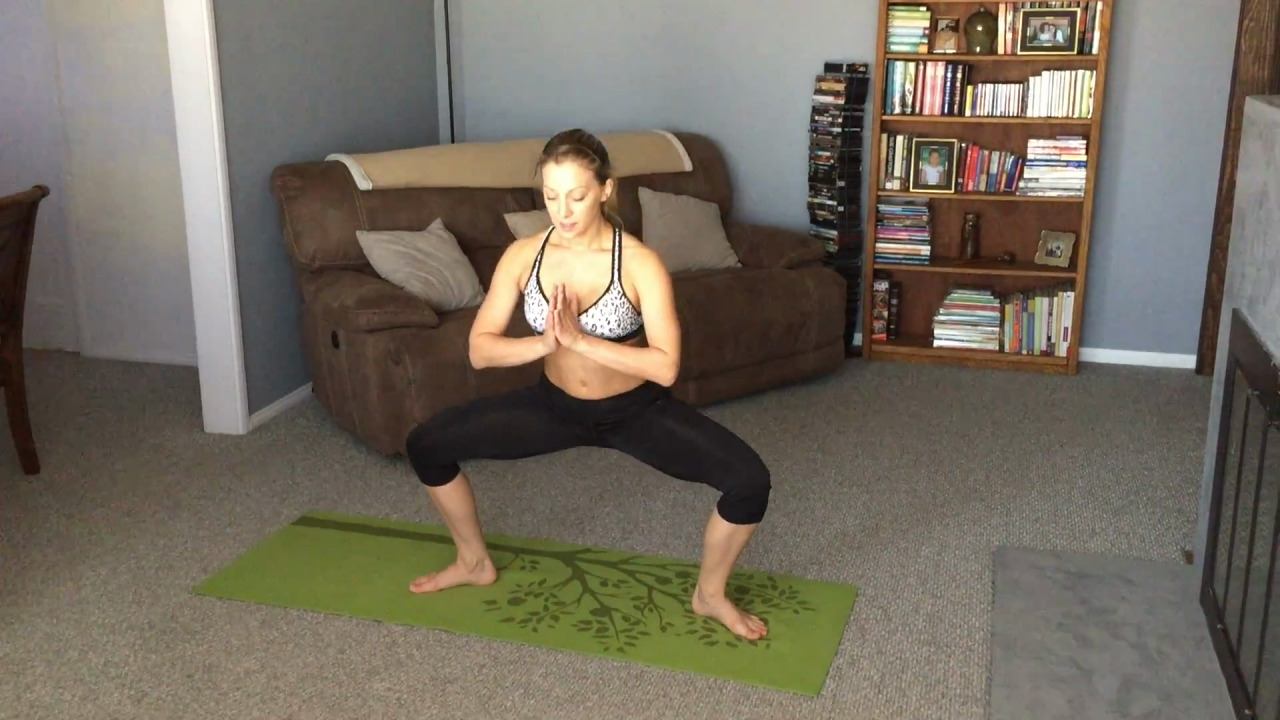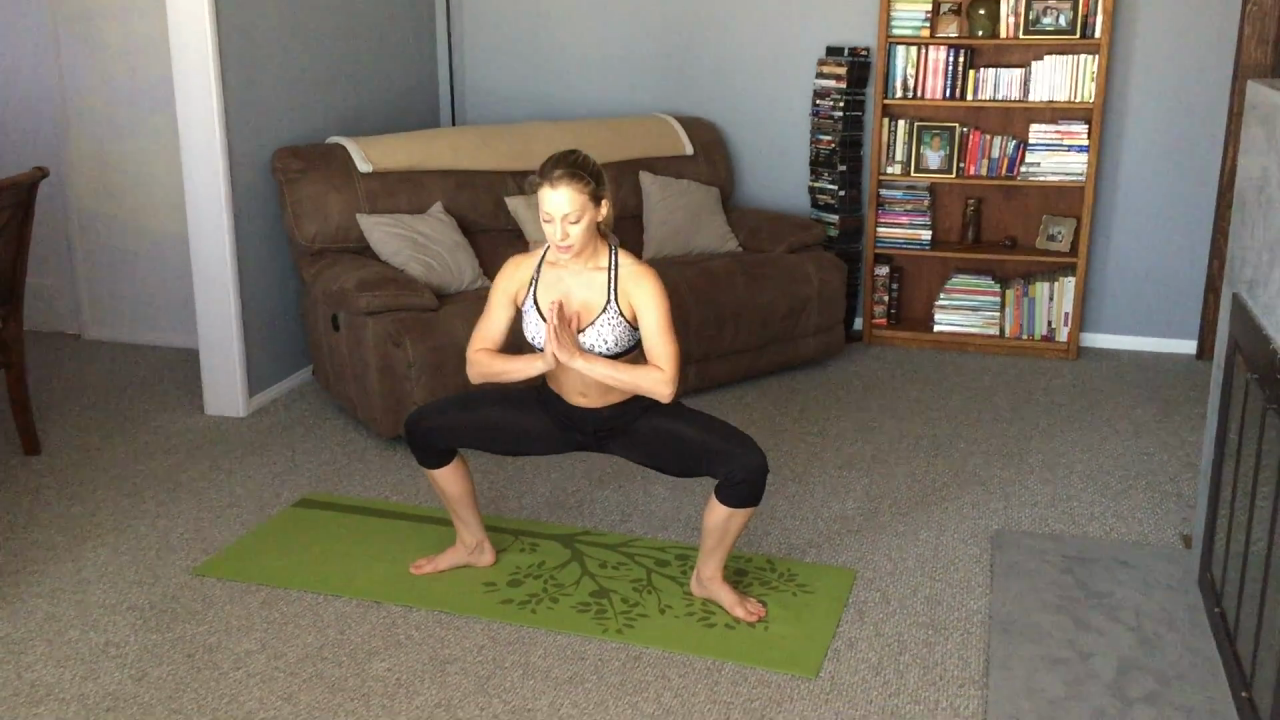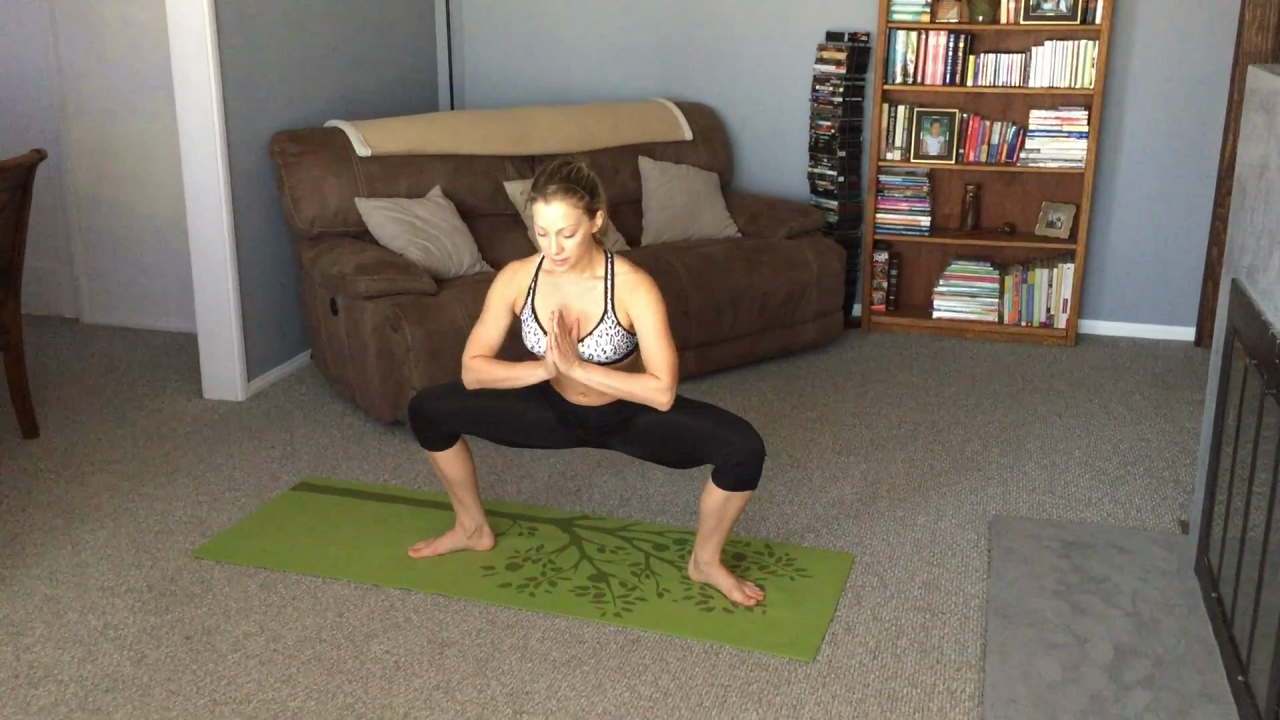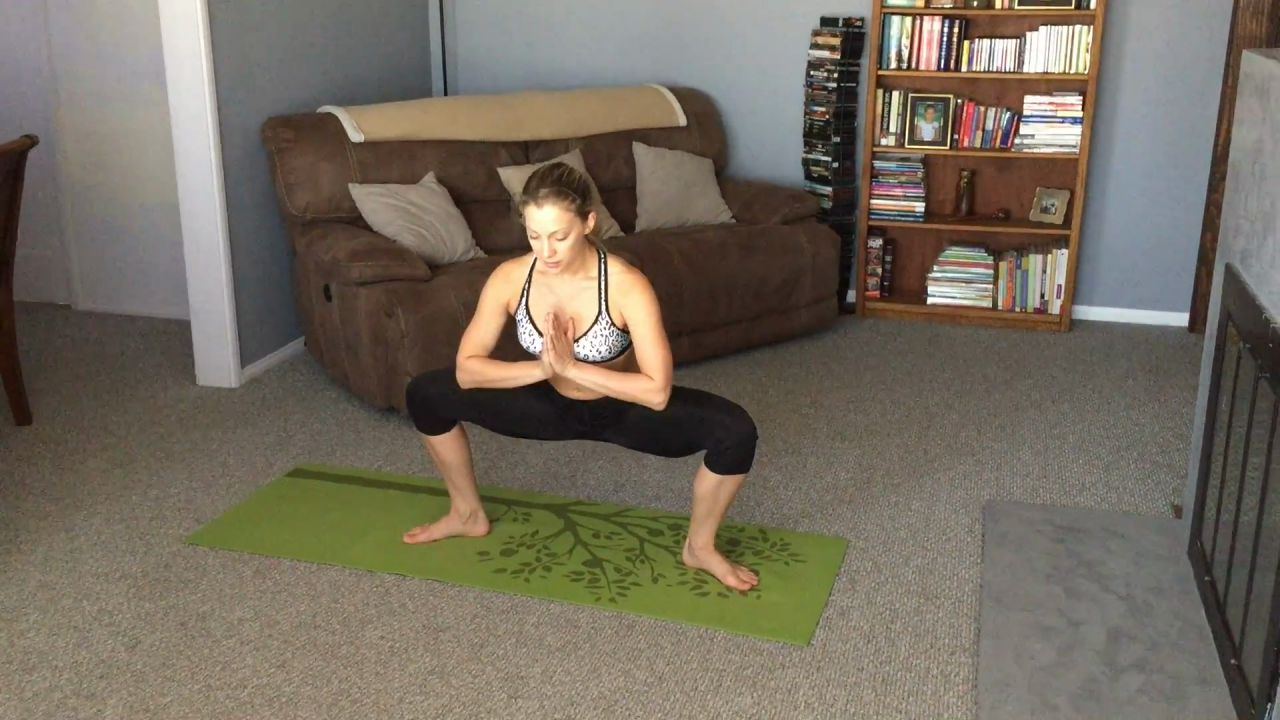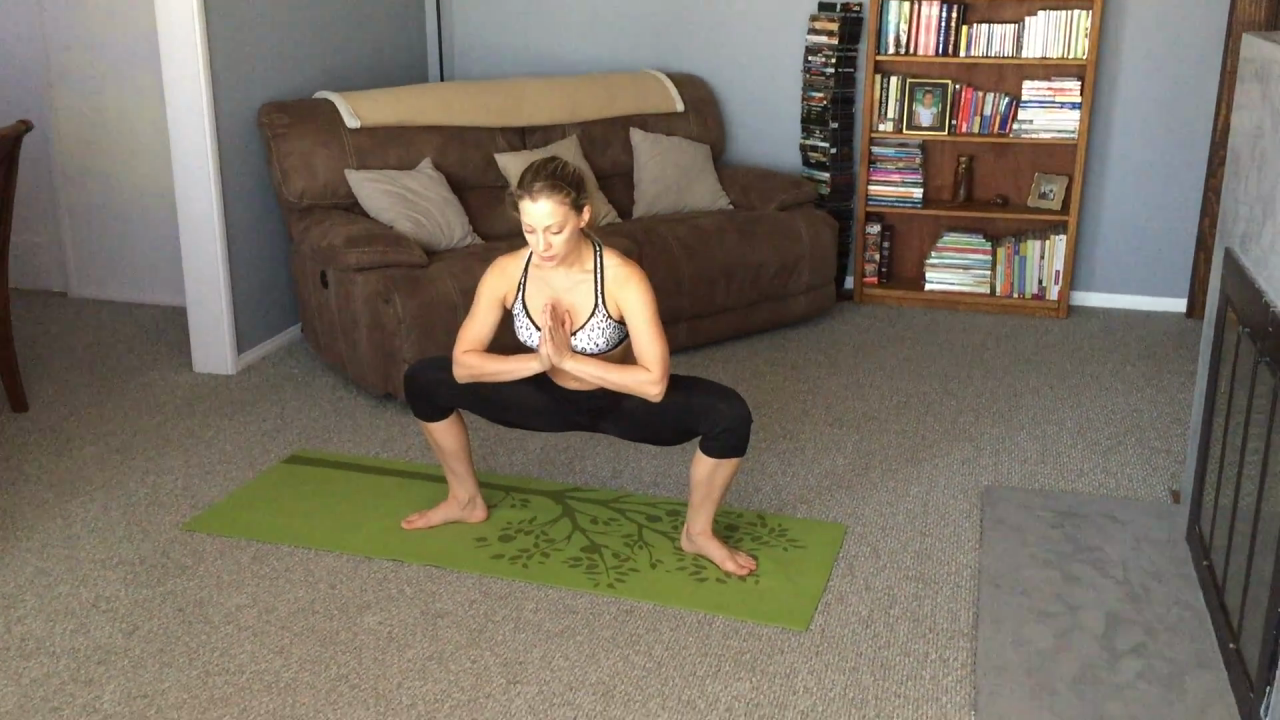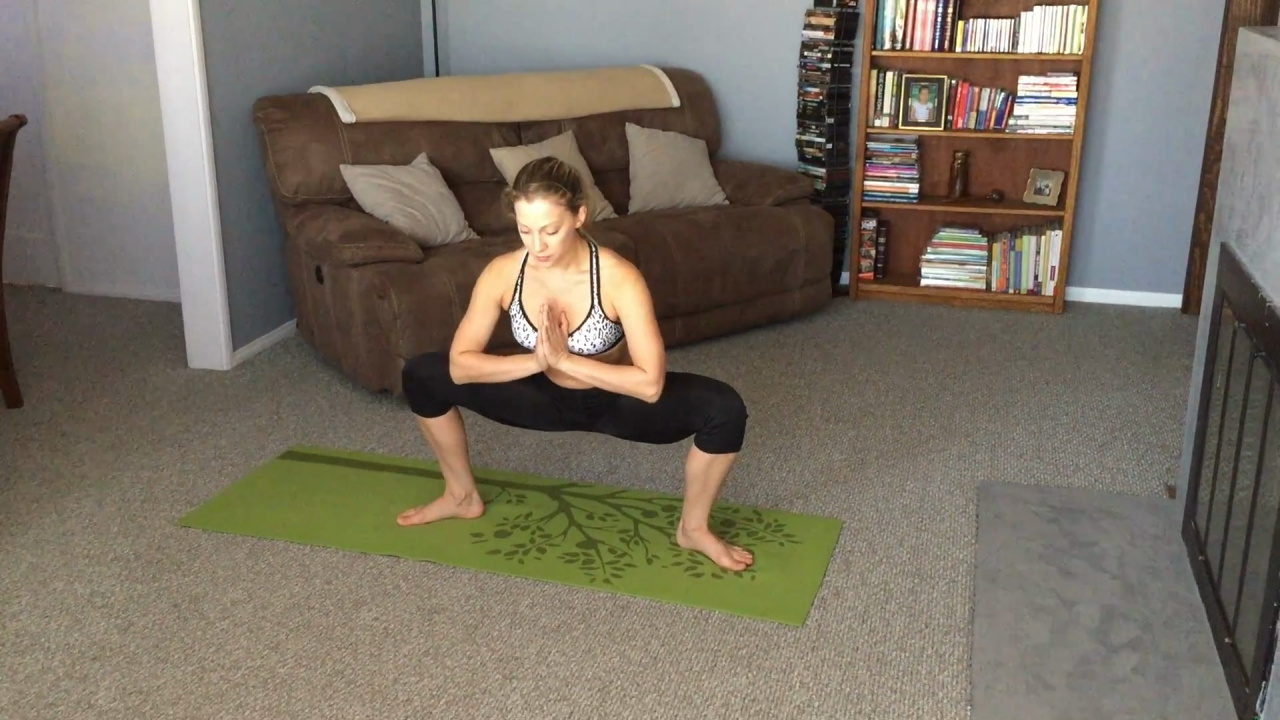
dt=0.4s
person 1, frame 1
left shoulder: (640, 263)
right shoulder: (522, 255)
left elbow: (667, 368)
right elbow: (479, 349)
left wrist: (579, 341)
right wrist: (545, 344)
left hip: (636, 410)
right hip: (555, 404)
left knee: (750, 481)
right knee: (426, 445)
left ankle: (710, 593)
right ankle: (474, 562)
person 1, frame 2
left shoulder: (636, 279)
right shoulder: (519, 271)
left elbow: (665, 384)
right elbow: (476, 364)
left wrist: (577, 357)
right wrist: (544, 359)
left hip: (633, 417)
right hip: (554, 410)
left knee: (748, 466)
right knee: (424, 428)
left ankle: (707, 577)
right ankle: (473, 545)
person 1, frame 3
left shoulder: (633, 286)
right shoulder: (516, 278)
left elbow: (663, 392)
right elbow: (472, 370)
left wrist: (576, 367)
right wrist: (545, 368)
left hip: (628, 415)
right hip: (555, 409)
left knee: (744, 448)
right knee: (428, 410)
left ankle: (705, 562)
right ankle: (473, 528)
person 1, frame 4
left shoulder: (626, 285)
right shoulder: (510, 278)
left elbow: (658, 392)
right elbow: (466, 370)
left wrist: (571, 367)
right wrist: (541, 368)
left hip: (622, 410)
right hip: (552, 405)
left knee: (735, 431)
right knee: (426, 394)
left ankle: (699, 546)
right ankle: (468, 513)
person 1, frame 5
left shoulder: (622, 276)
right shoulder: (506, 271)
left elbow: (655, 383)
right elbow: (463, 364)
left wrist: (568, 359)
right wrist: (539, 360)
left hip: (619, 402)
right hip: (550, 398)
left knee: (729, 415)
right knee: (424, 380)
left ankle: (697, 532)
right ankle: (466, 501)
person 1, frame 6
left shoulder: (618, 277)
right shoulder: (502, 272)
left elbow: (651, 384)
right elbow: (459, 365)
left wrist: (564, 360)
right wrist: (536, 361)
left hip: (615, 402)
right hip: (547, 397)
left knee: (724, 409)
right knee: (422, 376)
left ankle: (693, 528)
right ankle: (462, 496)
